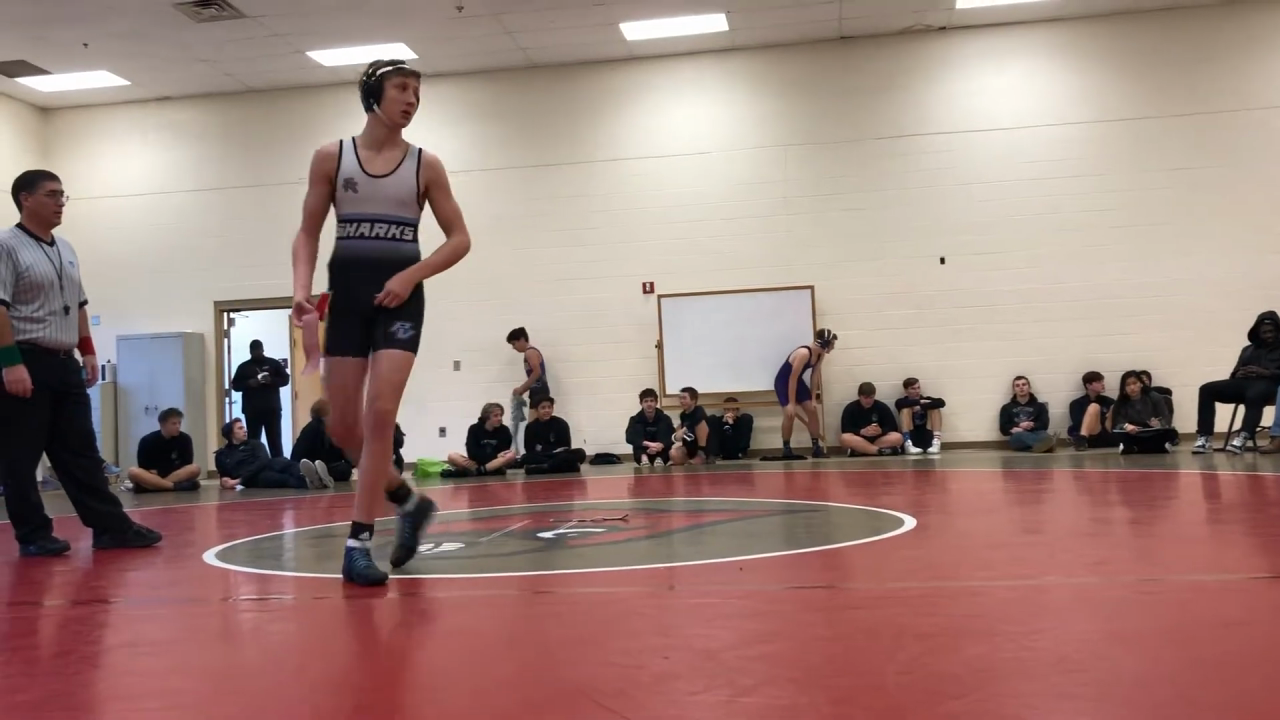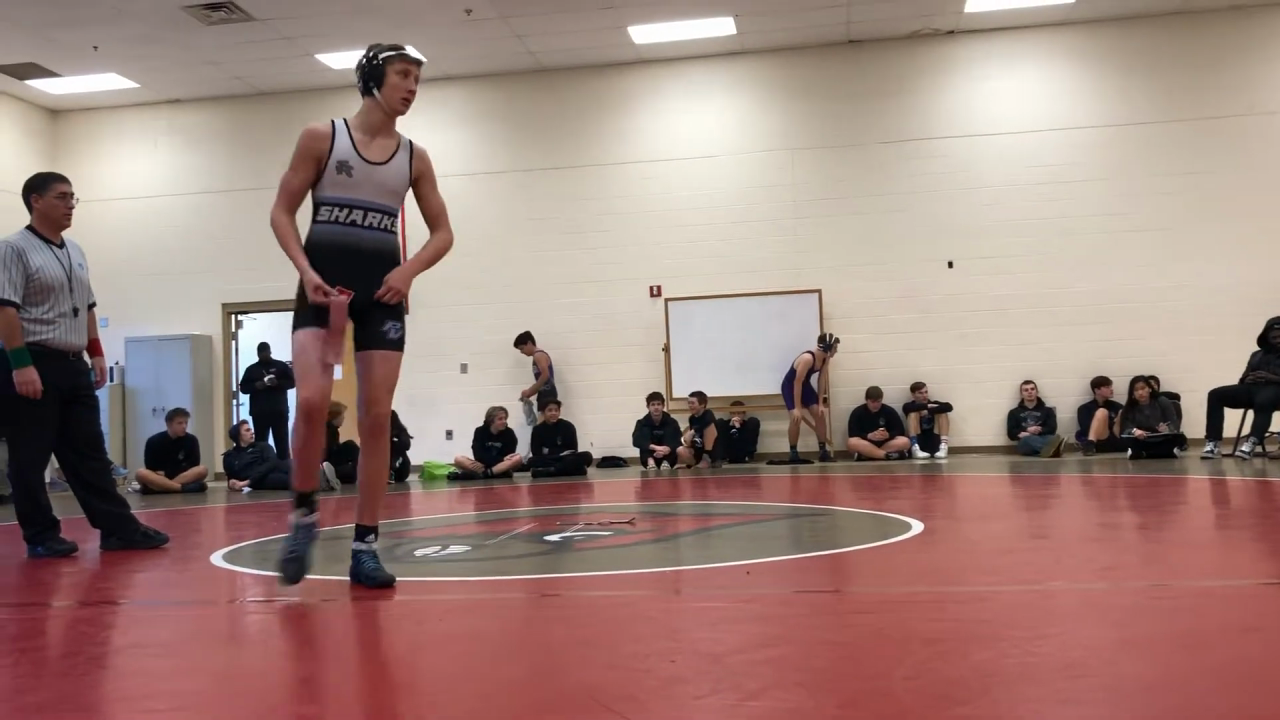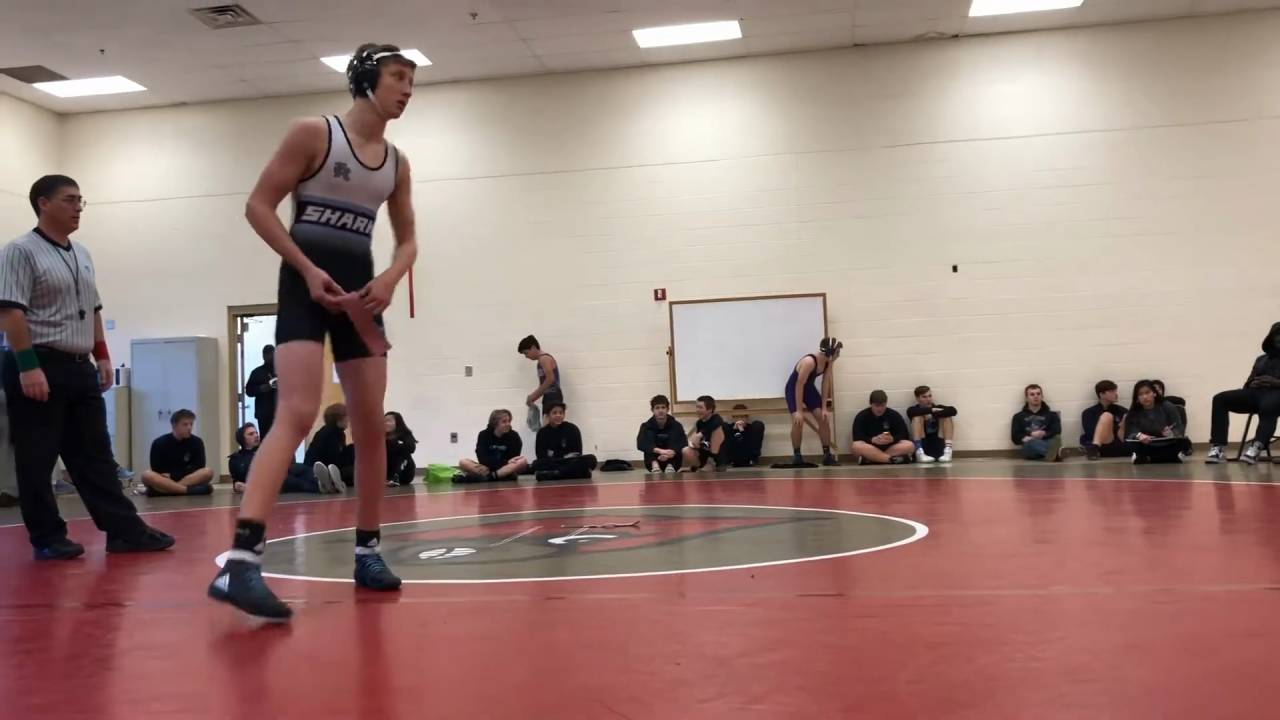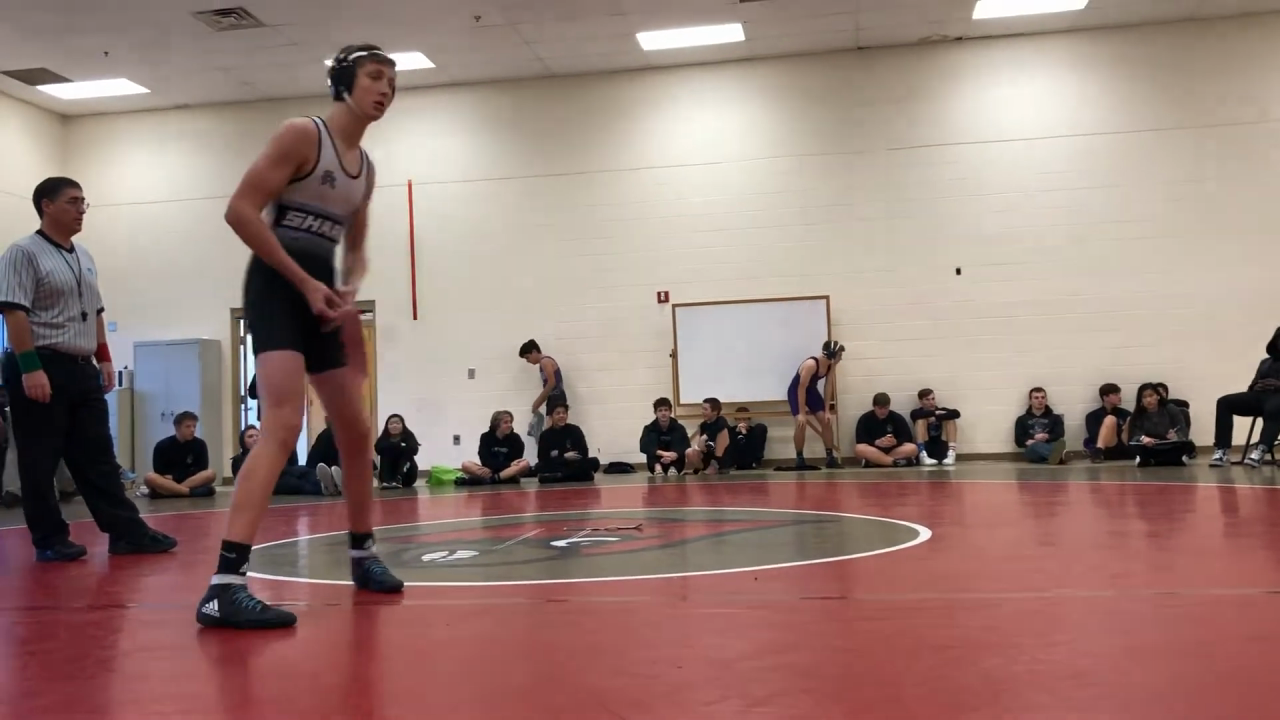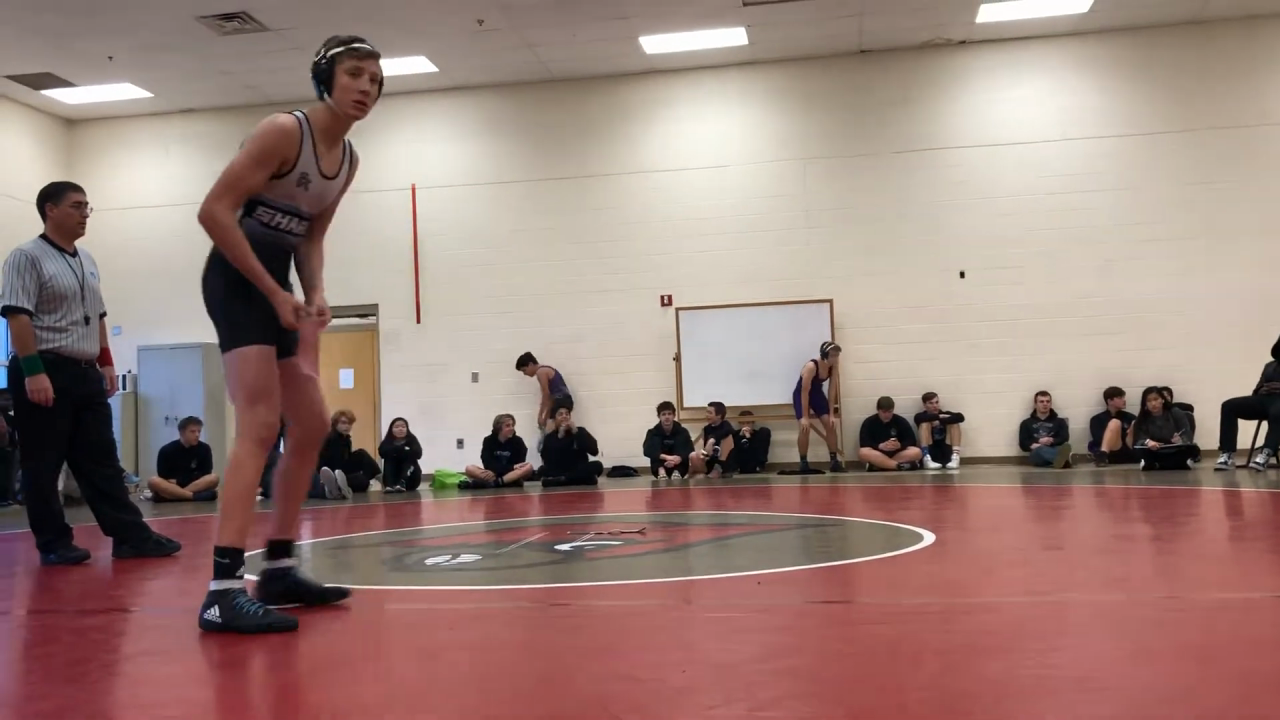
dt=0.2s
person 1, frame 1
left shoulder: (426, 165)
right shoulder: (330, 157)
left elbow: (459, 239)
right elbow: (308, 232)
left wrist: (411, 275)
right wrist: (302, 287)
left hip: (399, 293)
right hip: (346, 290)
left knee: (379, 414)
right knee: (343, 423)
left ankle: (358, 542)
right ankle: (408, 500)
person 1, frame 2
left shoulder: (415, 157)
right shoulder: (320, 137)
left elbow: (442, 233)
right elbow: (282, 212)
left wrist: (408, 271)
right wrist: (305, 270)
left hip: (383, 285)
right hip: (325, 277)
left knee: (376, 417)
right knee: (311, 401)
left ankle: (365, 545)
right ankle: (304, 515)
person 1, frame 3
left shoulder: (397, 163)
right shoulder: (312, 133)
left elbow: (407, 241)
right elbow: (258, 207)
left wrist: (389, 280)
right wrist: (308, 270)
left hip: (358, 291)
right hip: (307, 283)
left knee: (372, 426)
right knee: (298, 415)
left ankle: (367, 550)
right ankle: (239, 562)
person 1, frame 4
left shoulder: (367, 168)
right shoulder: (301, 134)
right elbow: (241, 210)
left wrist: (349, 291)
right wrist: (304, 281)
left hip: (325, 296)
right hip: (278, 288)
left knee: (356, 431)
right knee: (282, 426)
left ankle: (363, 552)
right ankle: (223, 585)
person 1, frame 5
left shoulder: (348, 160)
right shoulder: (282, 132)
right elbow: (213, 211)
left wrist: (315, 292)
right wrist: (274, 292)
left hip: (280, 285)
right hip: (237, 277)
left knee: (311, 424)
right knee: (261, 424)
left ankle: (278, 566)
right ankle: (222, 590)
person 2, frame 1
left shoulder: (66, 250)
left wrist: (87, 351)
left hip: (65, 364)
left knee: (81, 451)
left ankle: (111, 526)
right ankle: (33, 535)
person 2, frame 2
left shoulder: (75, 252)
left wrist: (95, 353)
left hip: (73, 365)
right hip: (33, 364)
left knee: (89, 452)
left ankle: (119, 528)
right ankle: (41, 536)
person 2, frame 3
left shoulder: (82, 254)
left wrist: (101, 356)
left hip: (79, 368)
right hip: (39, 366)
left knee: (95, 455)
right knee: (37, 459)
left ankle: (125, 530)
right ankle: (47, 538)
person 2, frame 4
left shoulder: (84, 257)
left wrist: (104, 358)
left hip: (82, 370)
right hip: (41, 368)
left knee: (98, 457)
right knee: (41, 461)
left ankle: (127, 532)
right ankle: (50, 540)
person 2, frame 5
left shoulder: (87, 261)
left wrist: (106, 362)
right wrist: (34, 372)
left hip: (85, 374)
right hip: (44, 371)
left knee: (101, 460)
right knee: (44, 464)
left ankle: (130, 535)
right ankle: (54, 543)
